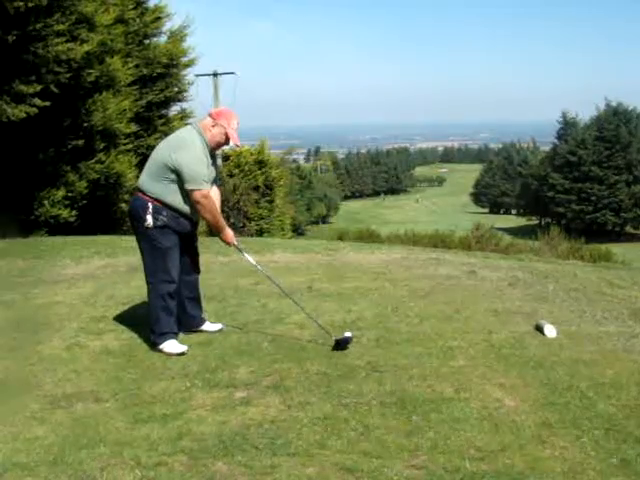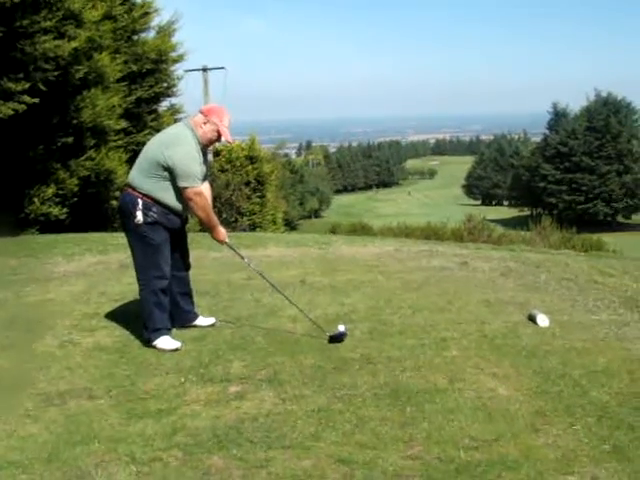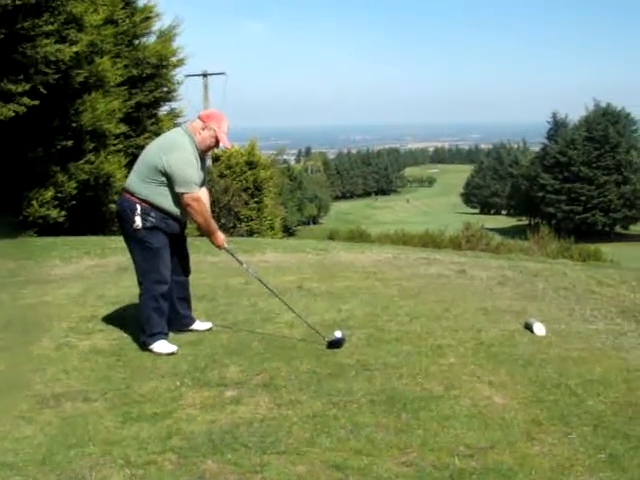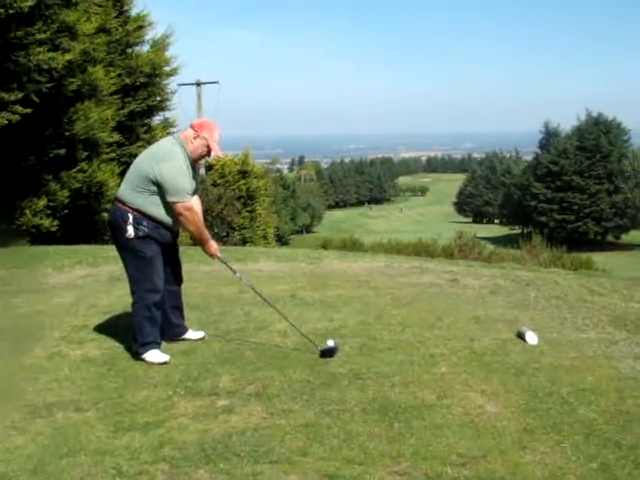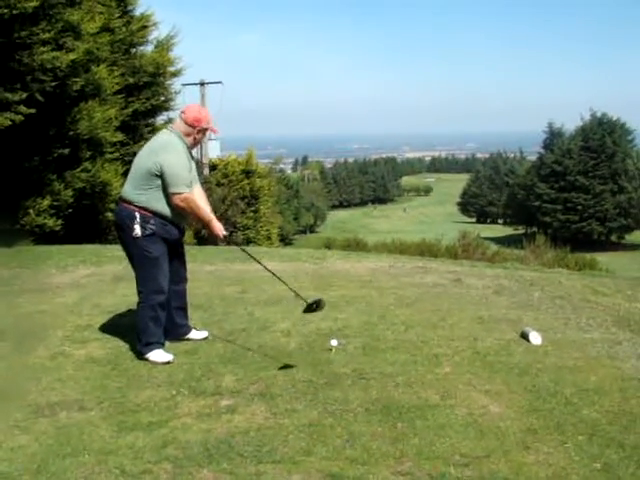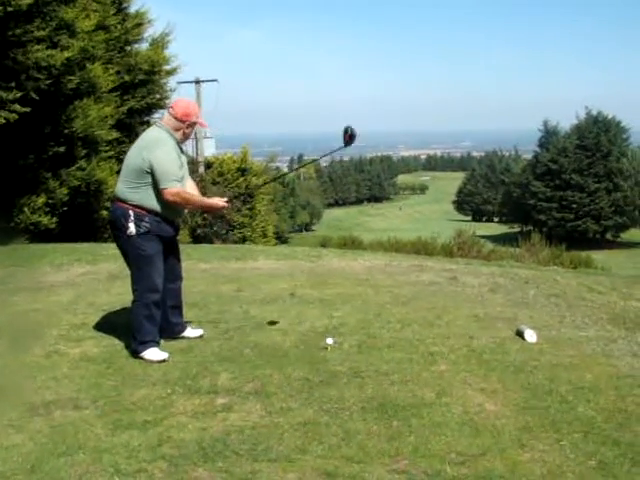
dt=0.4s
person 1, frame 1
left shoulder: (203, 145)
right shoulder: (190, 148)
left elbow: (212, 188)
right elbow: (201, 198)
left wrist: (217, 224)
right wrist: (222, 229)
left hip: (177, 216)
right hip: (155, 215)
left knee: (188, 271)
right knee: (164, 276)
left ankle: (191, 320)
right ankle: (163, 336)
person 1, frame 2
left shoulder: (194, 142)
right shoulder: (183, 145)
left elbow: (203, 185)
right elbow: (194, 196)
left wrist: (210, 222)
right wrist: (215, 227)
left hip: (167, 212)
right hip: (144, 211)
left knee: (178, 266)
right knee: (156, 273)
left ankle: (183, 316)
right ankle: (156, 332)
person 1, frame 3
left shoulder: (193, 147)
right shoulder: (180, 151)
left elbow: (201, 190)
right elbow: (192, 201)
left wrist: (209, 228)
right wrist: (214, 233)
left hip: (166, 216)
right hip: (143, 216)
left knee: (178, 270)
right knee: (156, 277)
left ankle: (181, 320)
right ankle: (153, 336)
person 1, frame 4
left shoulder: (185, 156)
right shoulder: (172, 160)
left elbow: (193, 198)
right elbow: (183, 210)
left wrist: (203, 236)
right wrist: (206, 241)
left hip: (158, 226)
right hip: (135, 225)
left knee: (171, 279)
right knee: (149, 286)
left ankle: (173, 329)
right ankle: (145, 345)
person 1, frame 5
left shoulder: (177, 144)
right shoulder: (172, 151)
left elbow: (194, 187)
right elbow: (182, 199)
left wrist: (212, 219)
right wrist: (210, 224)
left hip: (164, 224)
right hip: (143, 224)
left knee: (176, 279)
right knee: (154, 286)
left ankle: (177, 328)
right ankle: (149, 345)
person 1, frame 6
left shoulder: (166, 140)
right shoulder: (161, 147)
left elbow: (185, 180)
right elbow: (173, 193)
left wrist: (203, 203)
right wrist: (207, 203)
left hip: (158, 222)
right hip: (137, 222)
left knee: (170, 277)
right knee: (149, 284)
left ankle: (171, 326)
right ankle: (144, 343)
